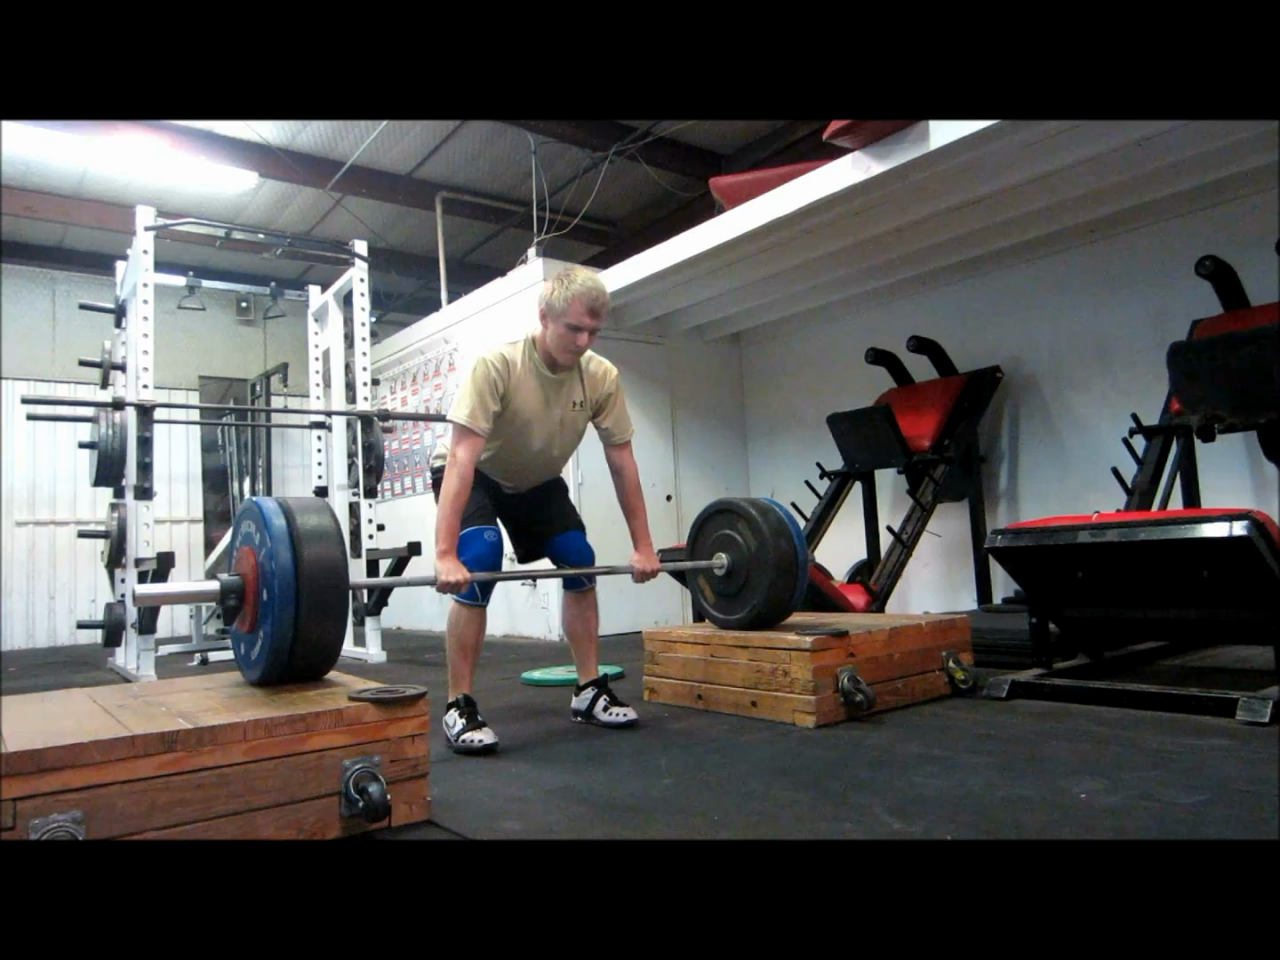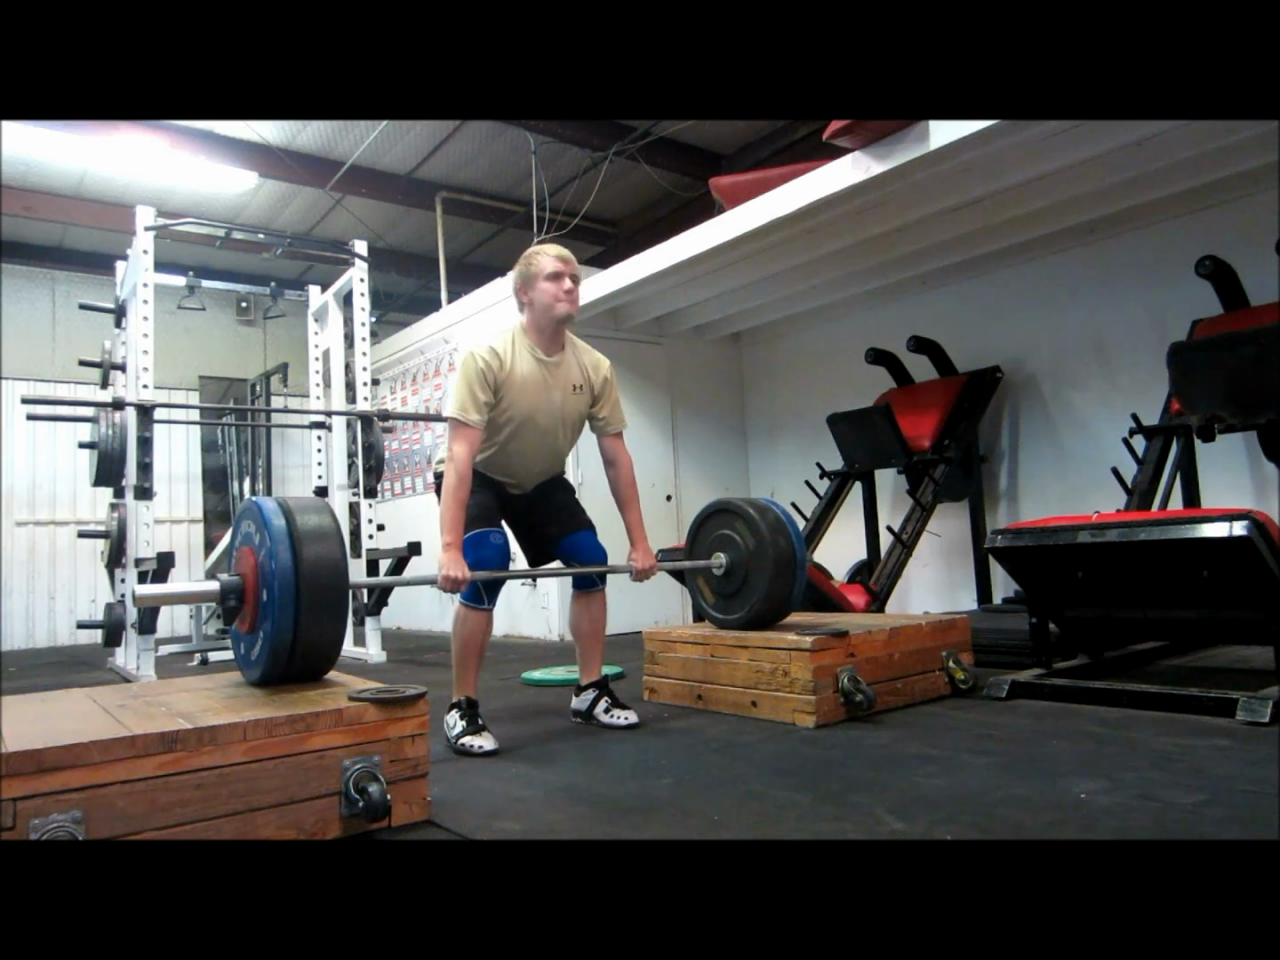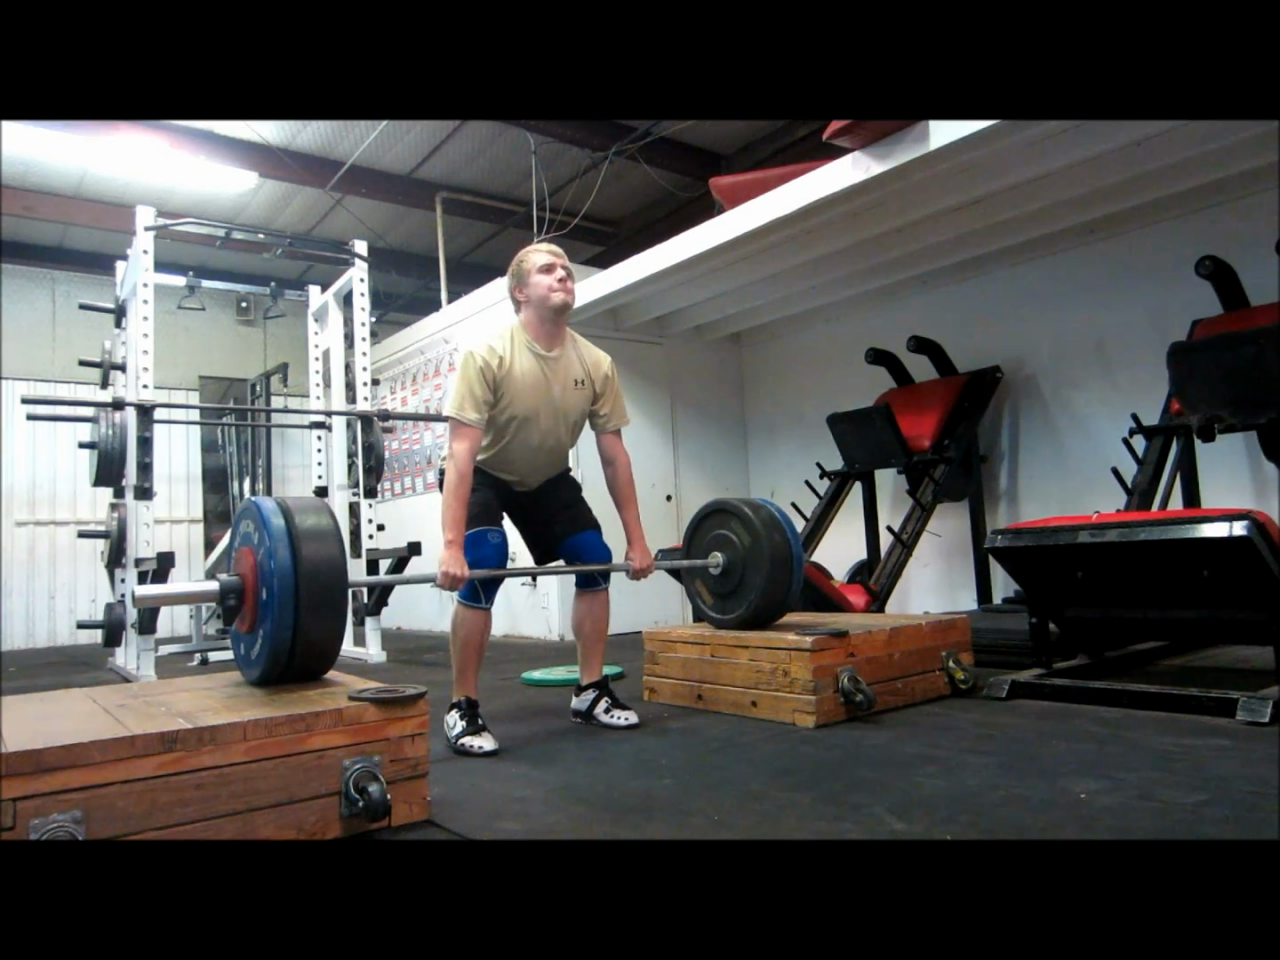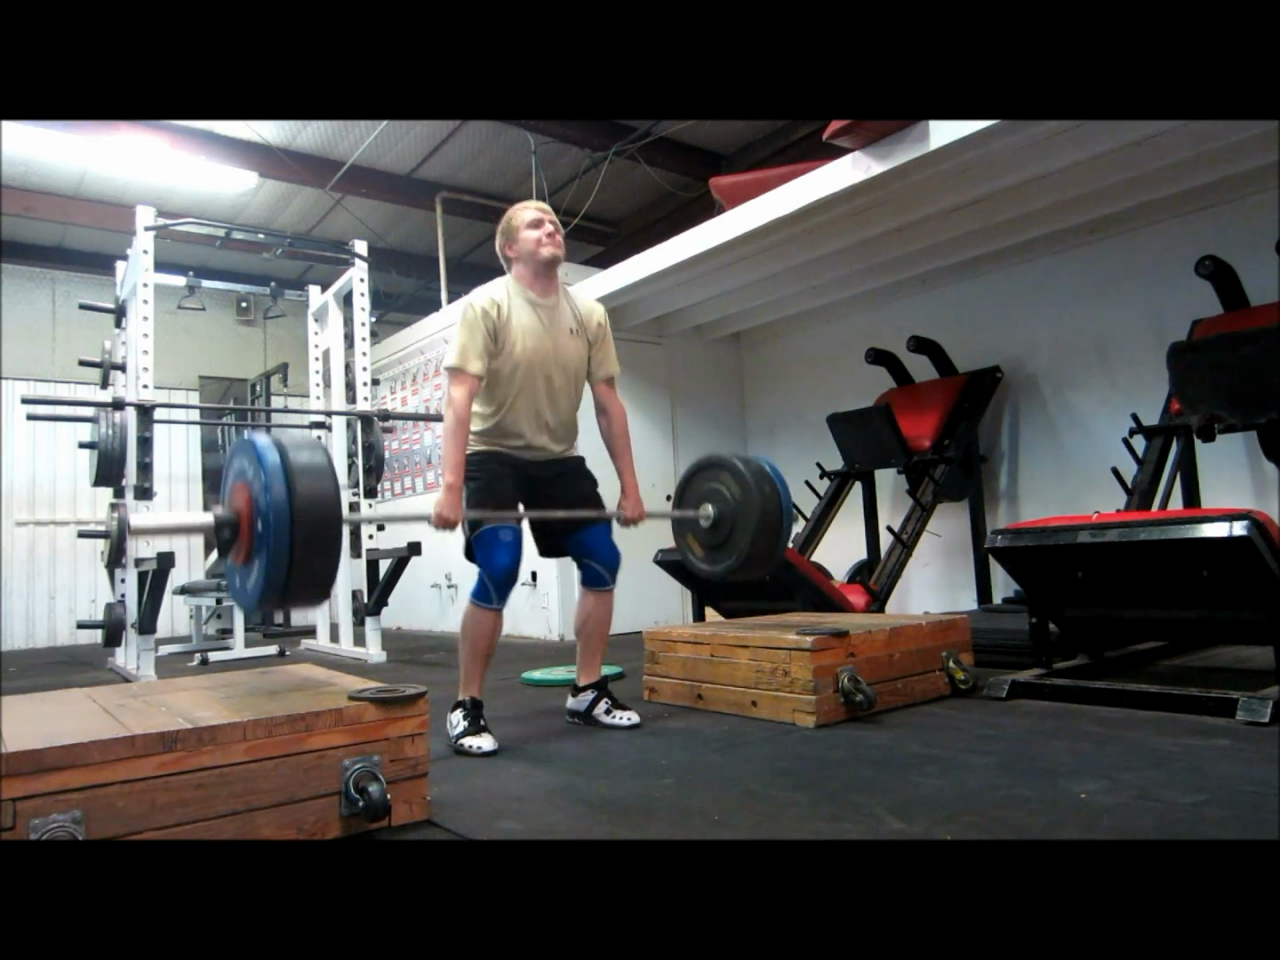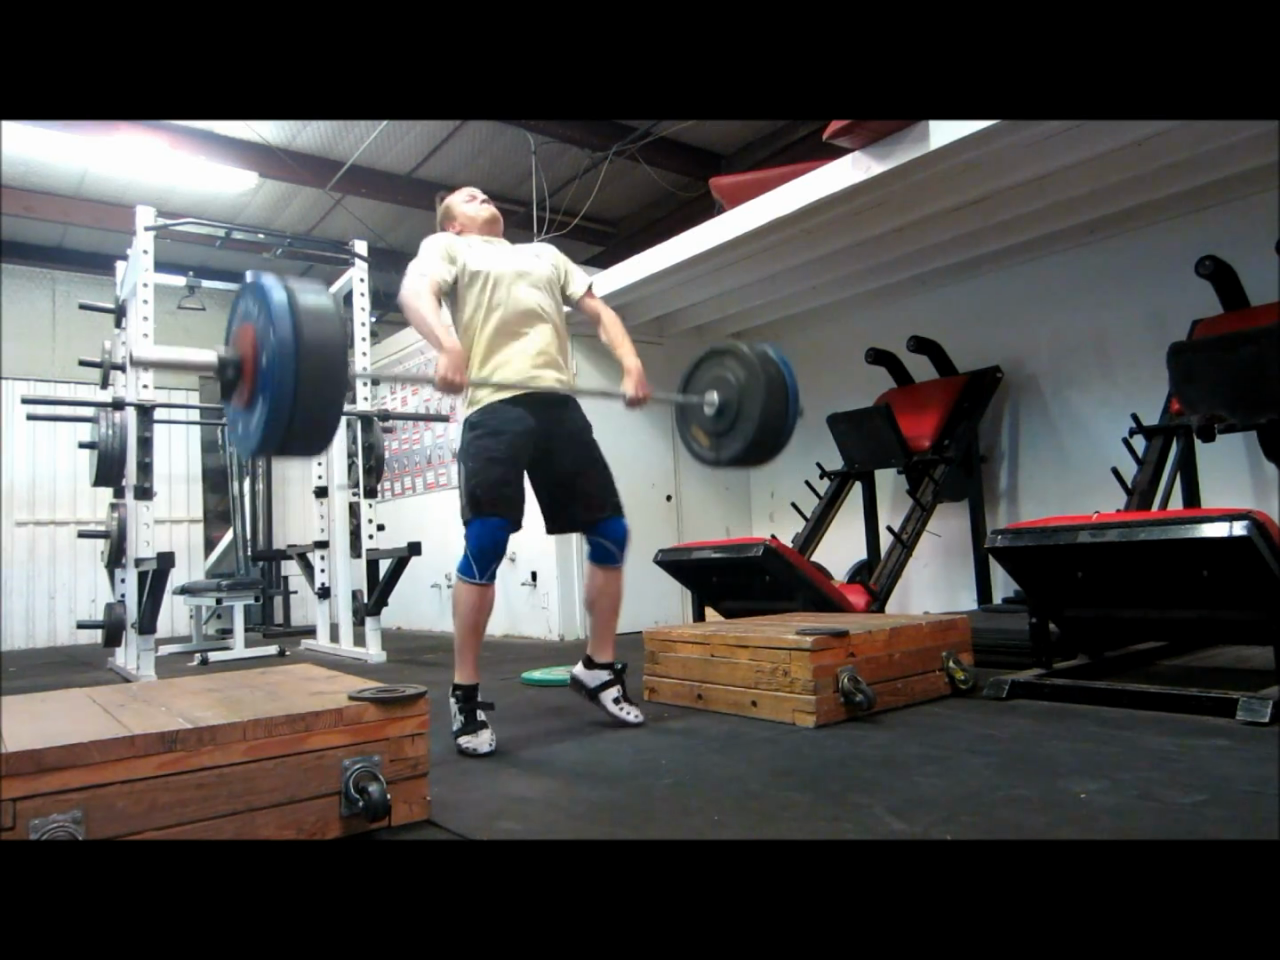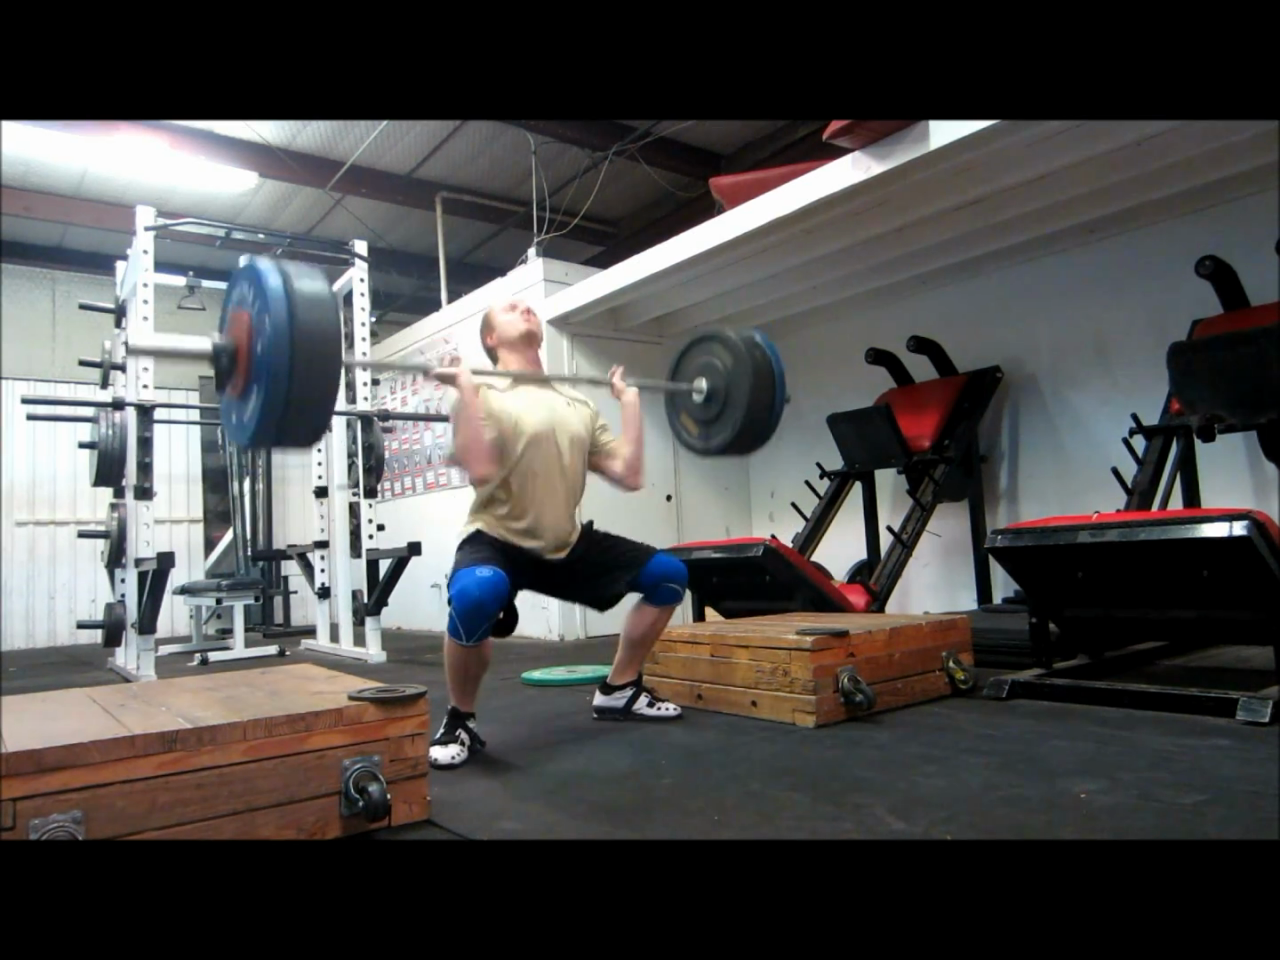
dt=0.3s
person 1, frame 1
left shoulder: (602, 377)
right shoulder: (497, 363)
left elbow: (622, 463)
right elbow: (462, 460)
left wrist: (643, 546)
right wrist: (445, 553)
left hip: (538, 480)
right hip: (475, 475)
left knee: (580, 561)
right knee: (478, 564)
left ankle: (590, 690)
right ankle: (460, 707)
person 1, frame 2
left shoulder: (594, 368)
right shoulder: (488, 358)
left elbow: (616, 456)
right elbow: (461, 454)
left wrist: (639, 542)
right wrist: (450, 548)
left hip: (540, 481)
right hip: (479, 477)
left knee: (590, 562)
right knee: (486, 567)
left ankle: (591, 692)
right ankle: (462, 709)
person 1, frame 3
left shoulder: (596, 364)
right shoulder: (488, 356)
left elbow: (615, 454)
right elbow: (462, 452)
left wrist: (636, 540)
right wrist: (451, 546)
left hip: (546, 477)
right hip: (484, 475)
left knee: (596, 561)
right knee: (483, 569)
left ankle: (591, 692)
right ankle: (462, 710)
person 1, frame 4
left shoulder: (589, 315)
right shoulder: (486, 306)
left elbow: (609, 405)
right elbow: (460, 399)
left wrist: (629, 488)
right wrist: (451, 487)
left hip: (557, 458)
right hip: (493, 456)
left knee: (601, 560)
right knee: (499, 567)
left ankle: (588, 692)
right ankle: (466, 708)
person 1, frame 5
left shoulder: (544, 254)
right shoulder: (448, 247)
left elbow: (597, 308)
right elbow: (416, 294)
left wrist: (631, 363)
right wrist: (446, 346)
left hip: (558, 404)
right hip: (498, 407)
left knee: (610, 534)
right knee: (486, 543)
left ankle: (596, 668)
right ankle: (466, 698)
person 1, frame 6
left shoulder: (578, 403)
right shoulder: (484, 395)
left elbow: (629, 476)
right elbow: (481, 471)
left wrist: (629, 401)
right wrist: (466, 386)
left hip: (566, 543)
right hip: (498, 539)
left knee: (668, 575)
right knee: (474, 598)
left ankle: (618, 689)
right ankle: (460, 720)
